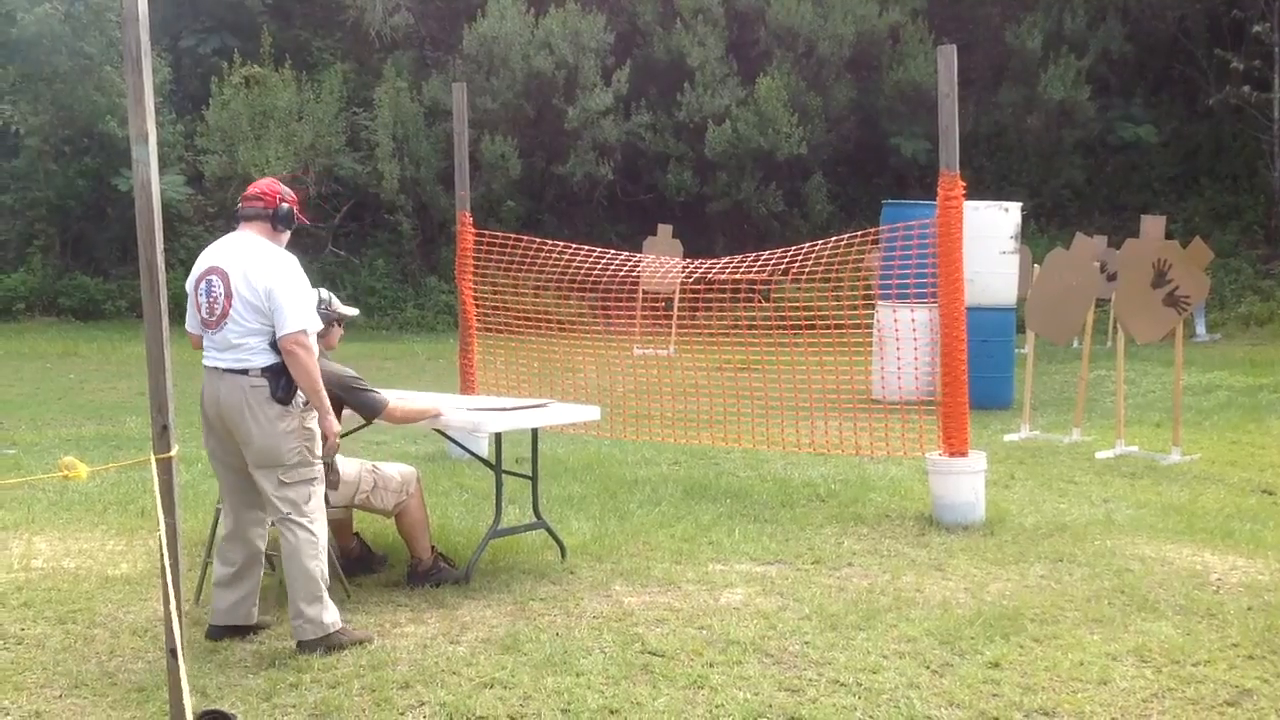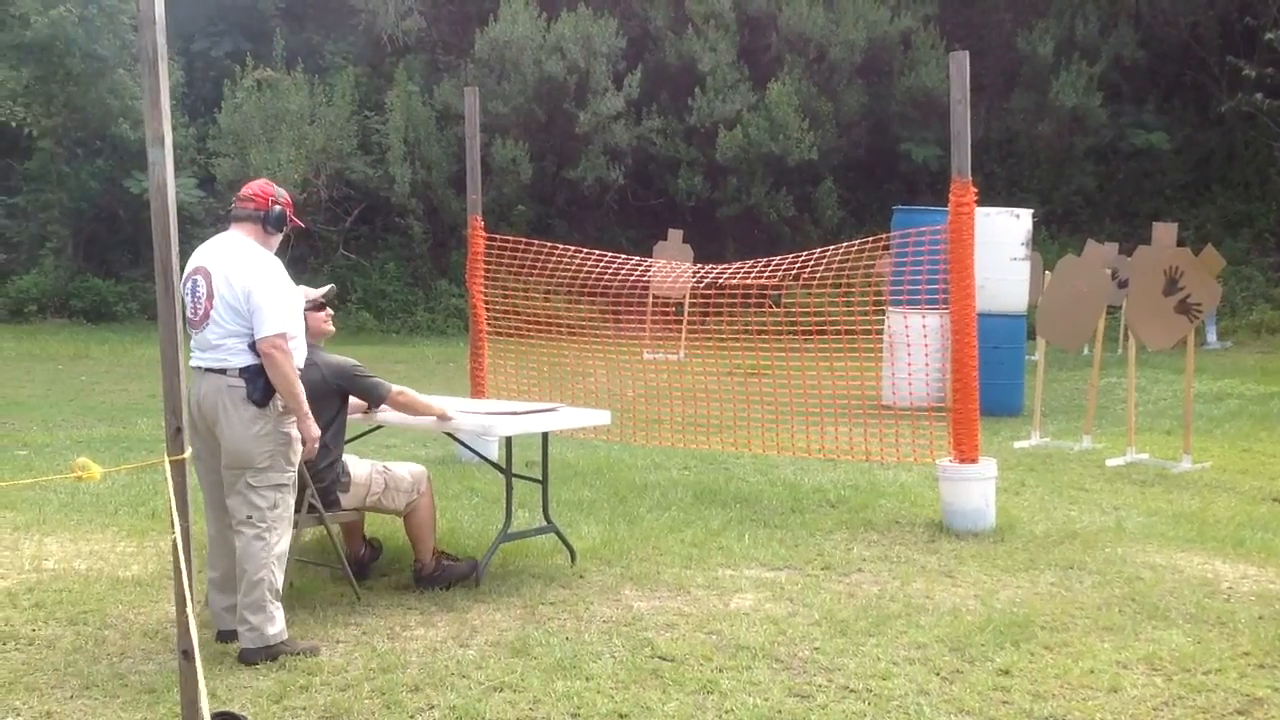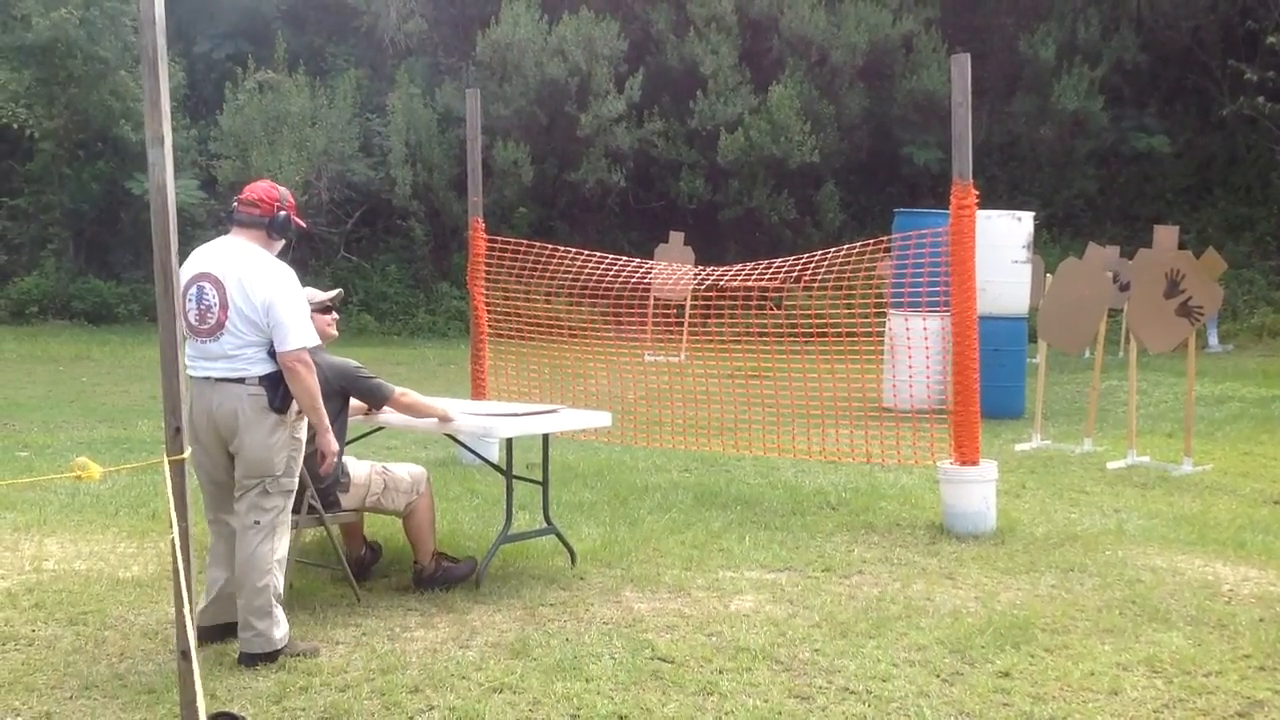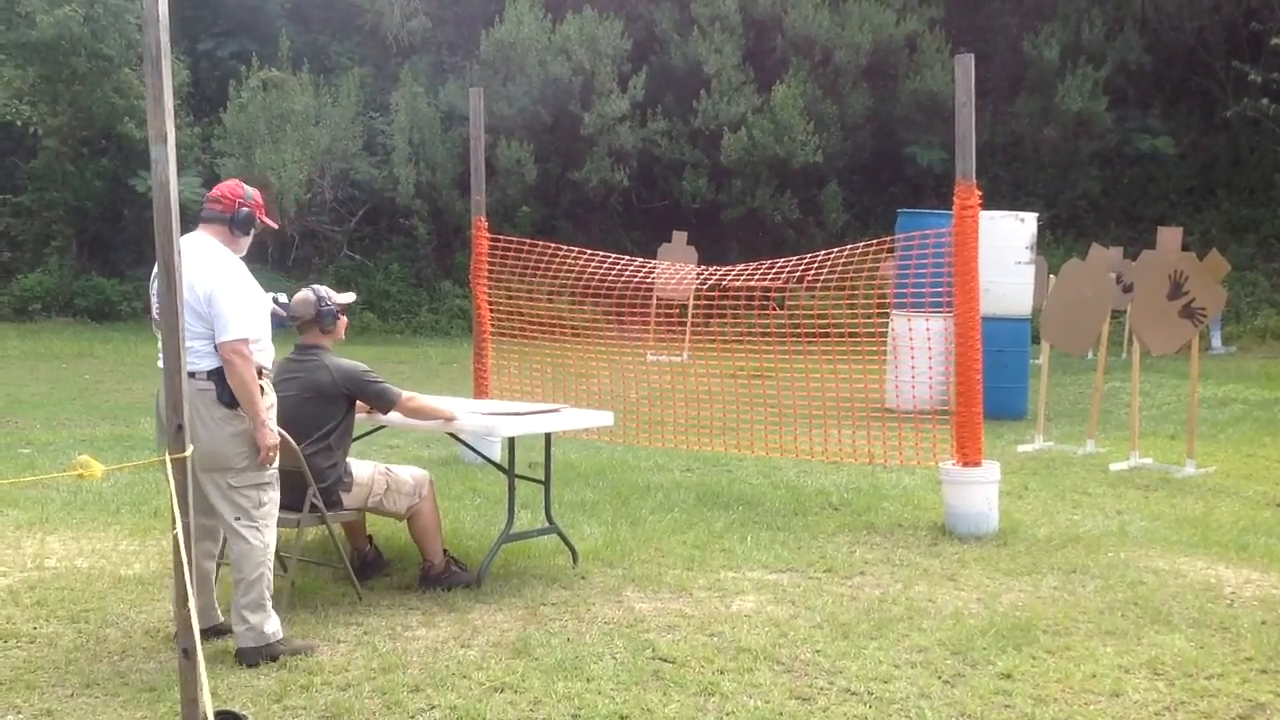
dt=0.7s
person 1, frame 1
left shoulder: (207, 259)
right shoulder: (276, 263)
left elbow: (196, 338)
right elbow: (294, 345)
right wrist: (325, 412)
left hip: (216, 389)
right hip: (266, 396)
left knee: (240, 511)
right knee: (298, 512)
left ankle: (229, 615)
right ankle: (316, 627)
person 1, frame 2
left shoulder: (202, 257)
right shoulder: (261, 265)
right elbow: (273, 348)
right wrist: (304, 416)
left hip: (204, 388)
right hip: (249, 398)
left knee: (225, 514)
right knee: (262, 520)
left ankle: (230, 618)
right ankle: (262, 635)
person 1, frame 3
left shoulder: (196, 261)
right shoulder: (272, 275)
right elbow: (295, 362)
right wrist: (323, 430)
left hip: (202, 396)
right hip: (258, 404)
left knee: (224, 517)
right knee: (262, 524)
left ankle: (218, 616)
right ankle: (262, 641)
person 1, frame 4
left shoulder: (173, 255)
right shoulder: (224, 269)
right elbow: (236, 353)
left wrist: (255, 312)
right wrist: (261, 423)
left hip: (177, 393)
right hip: (220, 400)
left knee: (195, 514)
right knee: (249, 518)
left ankle: (198, 618)
right ankle: (258, 636)
person 2, frame 1
right shoulder: (332, 374)
right elbow: (394, 412)
left wrist: (364, 399)
right wrist: (434, 409)
left knee: (339, 464)
right knee: (405, 480)
left ankle: (351, 555)
right ankle: (425, 567)
person 2, frame 2
right shoulder: (335, 367)
right elbow: (399, 397)
left wrist: (365, 403)
right wrist: (439, 411)
right hip: (321, 485)
left knee: (352, 463)
right knee: (416, 478)
left ankle: (358, 556)
right ankle: (429, 568)
person 2, frame 3
right shoulder: (337, 369)
right elbow: (401, 399)
left wrist: (364, 405)
right wrist: (442, 413)
right hip: (320, 488)
left knee: (351, 467)
right knee: (416, 479)
left ankle: (359, 557)
right ankle: (428, 569)
person 2, frame 4
left shoulder: (283, 368)
right shoulder: (344, 371)
right elbow: (409, 404)
left wrist: (362, 404)
right wrist: (448, 413)
left hip: (282, 486)
right hip: (321, 489)
left knee: (352, 467)
right knee: (418, 482)
left ankle: (364, 557)
right ankle: (437, 570)
